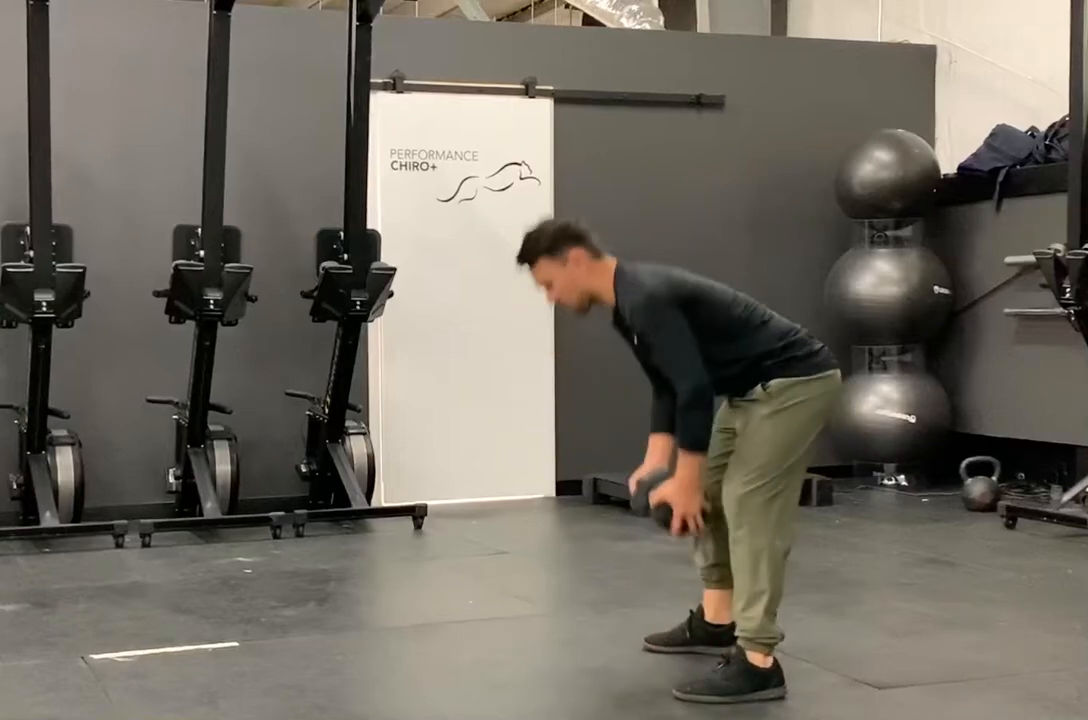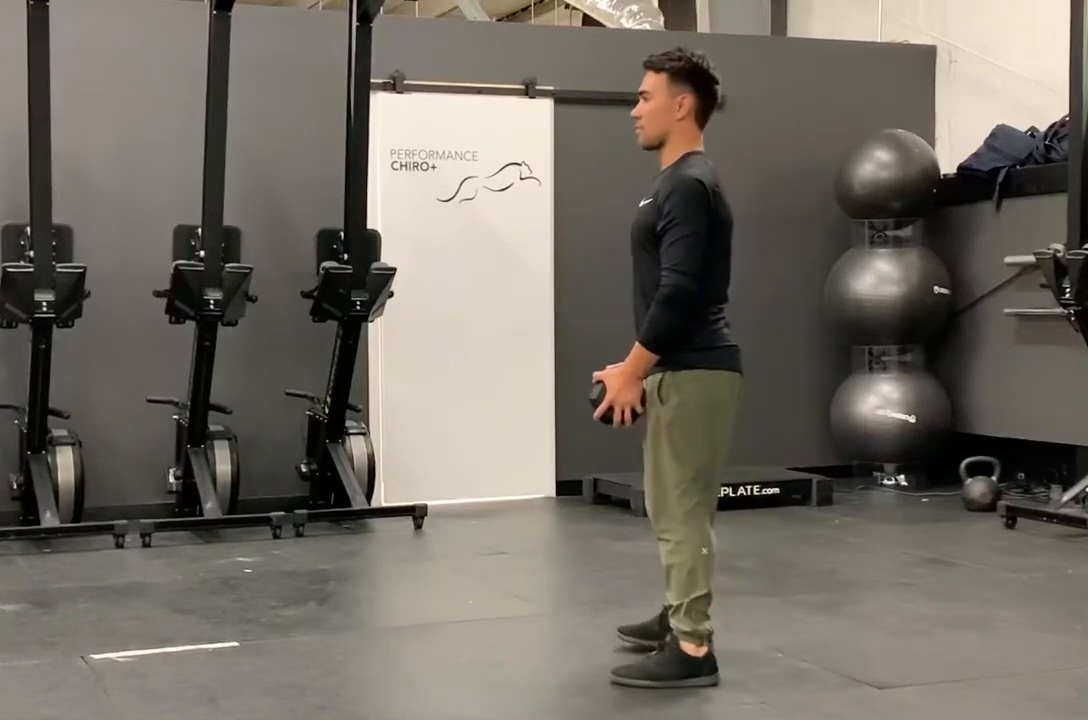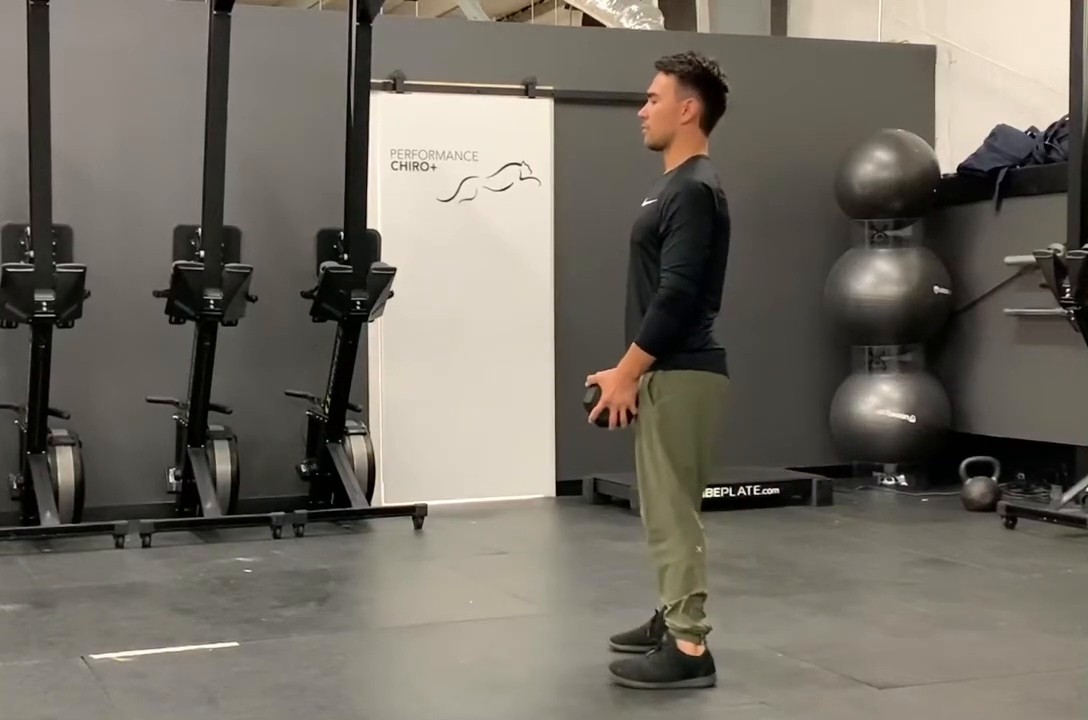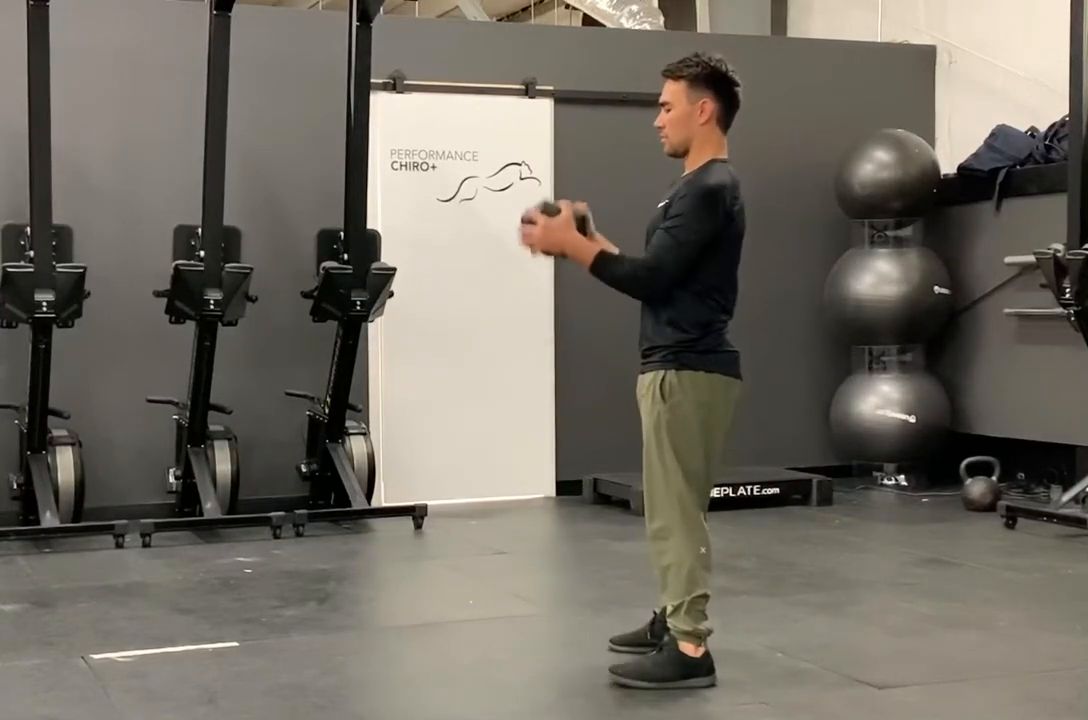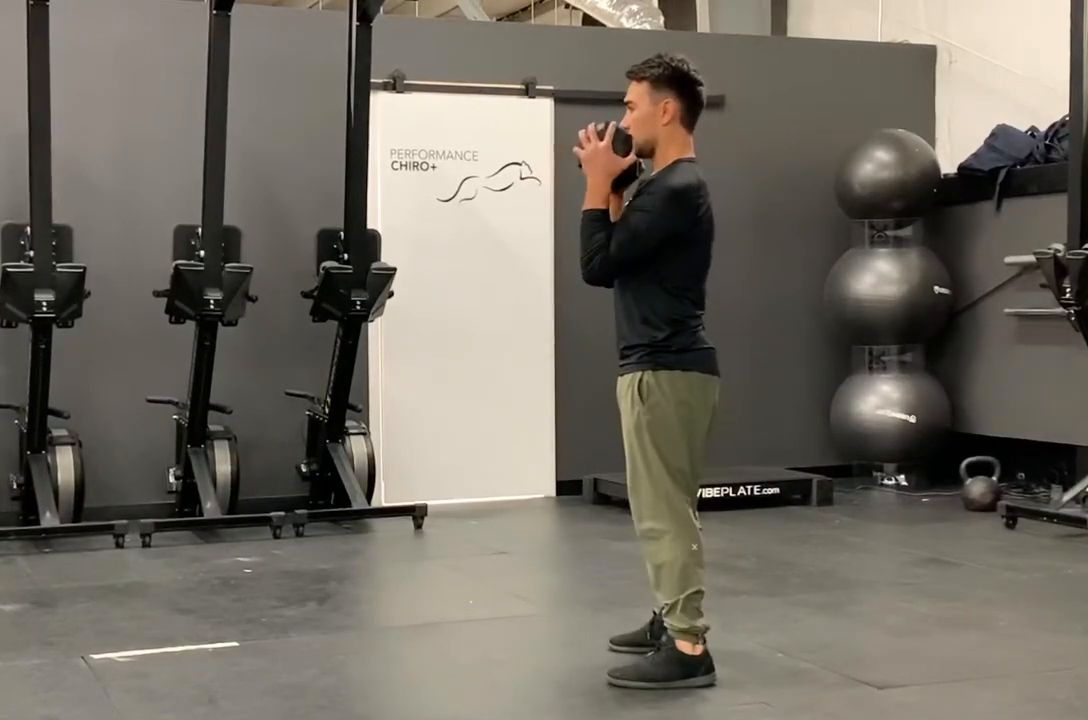
dt=0.7s
person 1, frame 1
left shoulder: (648, 300)
right shoulder: (630, 308)
left elbow: (694, 391)
right elbow: (667, 389)
left wrist: (685, 482)
right wrist: (656, 460)
left hip: (796, 378)
right hip: (756, 386)
left knee: (748, 501)
right knee: (708, 500)
left ankle: (758, 664)
right ankle: (714, 618)
person 1, frame 2
left shoulder: (688, 185)
right shoulder: (680, 182)
left elbow: (679, 294)
left wrist: (630, 371)
right wrist: (639, 365)
left hip: (690, 372)
right hip: (688, 367)
left knee: (681, 507)
right knee: (675, 503)
left ankle: (691, 650)
right ankle: (682, 615)
person 1, frame 3
left shoulder: (694, 190)
right shoulder: (675, 185)
left elbow: (678, 297)
left wrist: (625, 372)
right wrist: (632, 368)
left hip: (679, 374)
right hip: (668, 371)
left knee: (671, 509)
right knee: (665, 506)
left ankle: (688, 649)
right ankle: (673, 620)
person 1, frame 4
left shoulder: (708, 189)
right shoulder: (699, 187)
left elbow: (653, 276)
right elbow: (659, 275)
left wrist: (570, 246)
right wrist: (588, 240)
left hip: (687, 371)
right hip: (677, 367)
left knee: (676, 511)
right knee: (672, 507)
left ankle: (689, 649)
right ankle: (676, 620)
person 1, frame 5
left shoulder: (676, 189)
right shoulder: (667, 185)
left elbow: (597, 266)
right elbow: (618, 258)
left wrist: (598, 184)
right wrist: (606, 187)
left hip: (664, 370)
right hip: (657, 364)
left knee: (664, 509)
right knee: (660, 506)
left ankle: (687, 649)
right ankle: (672, 620)
